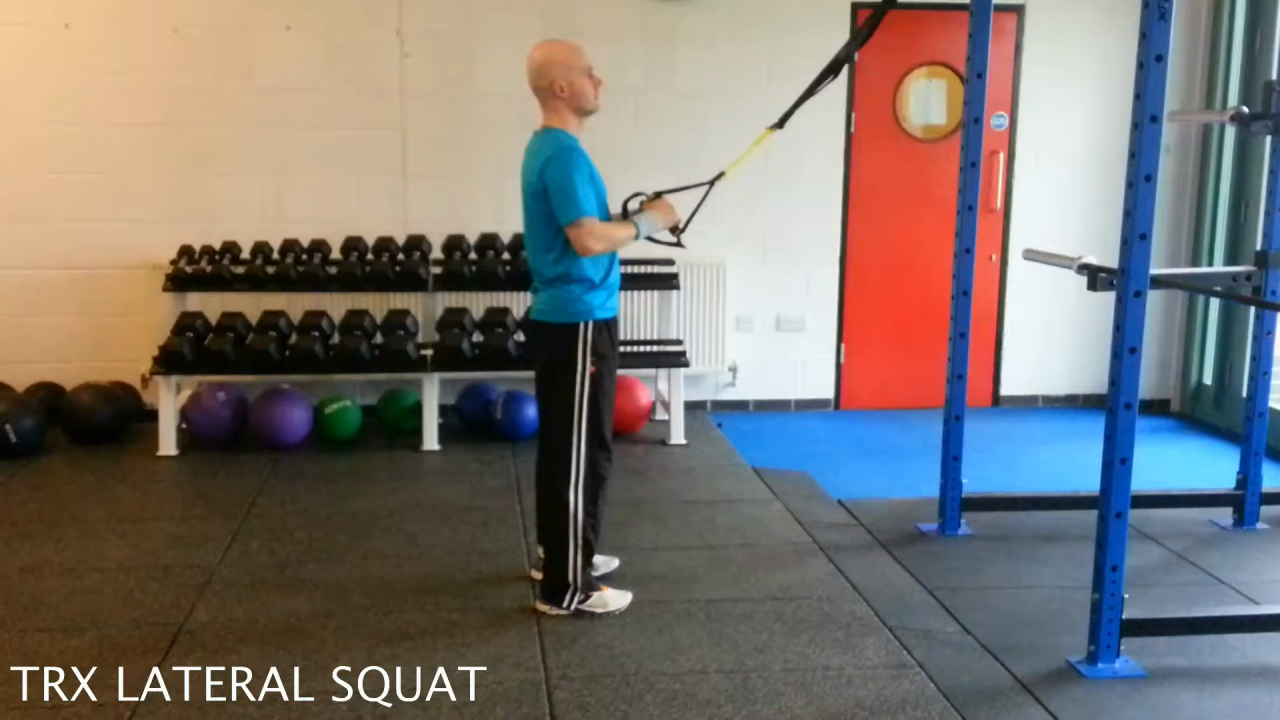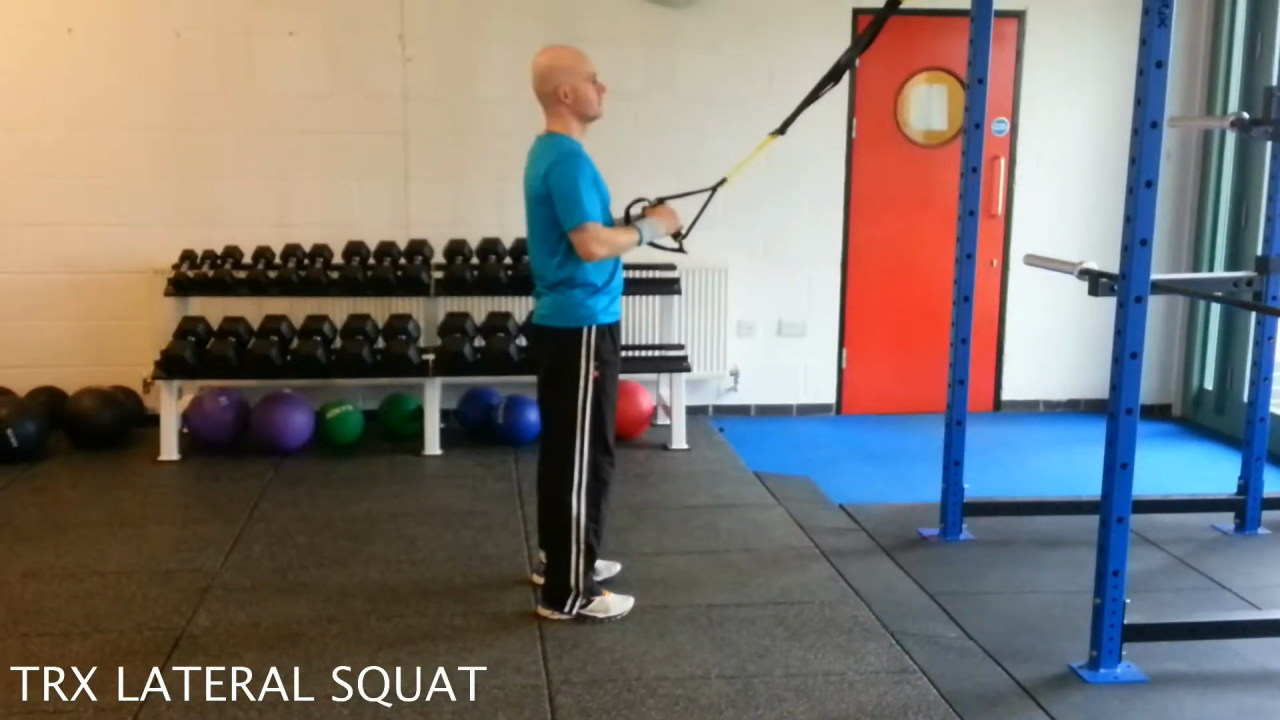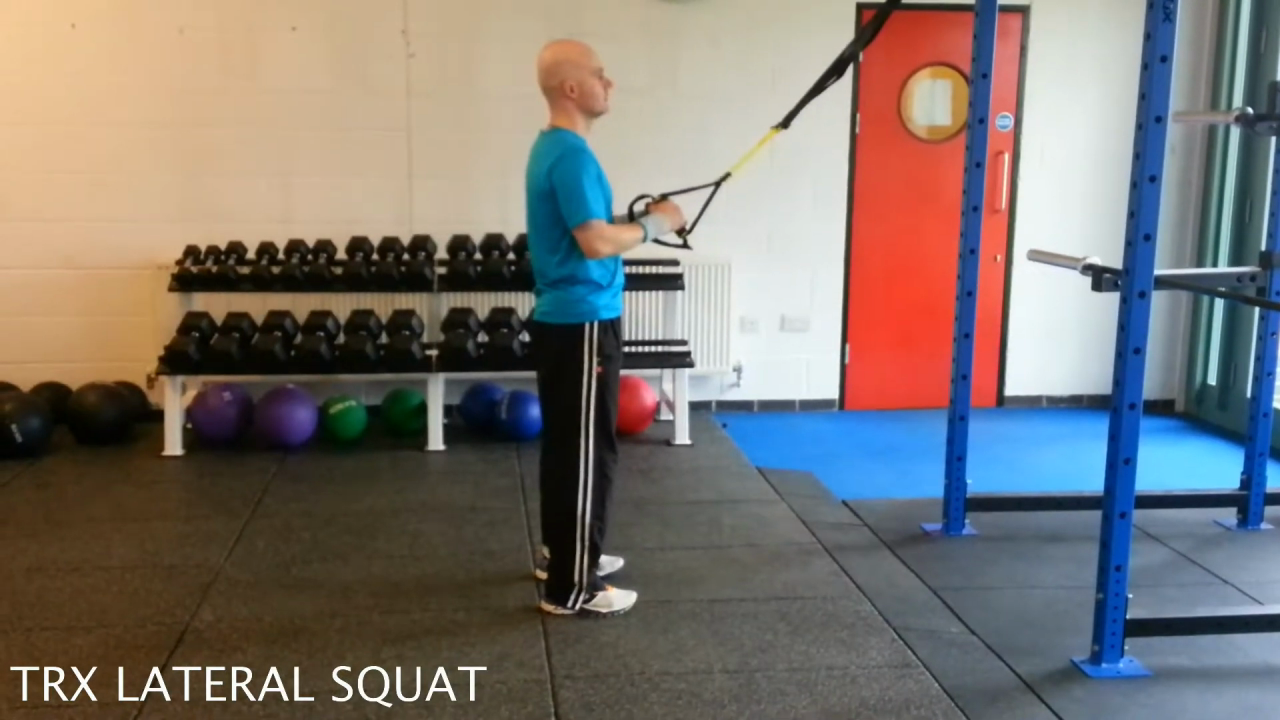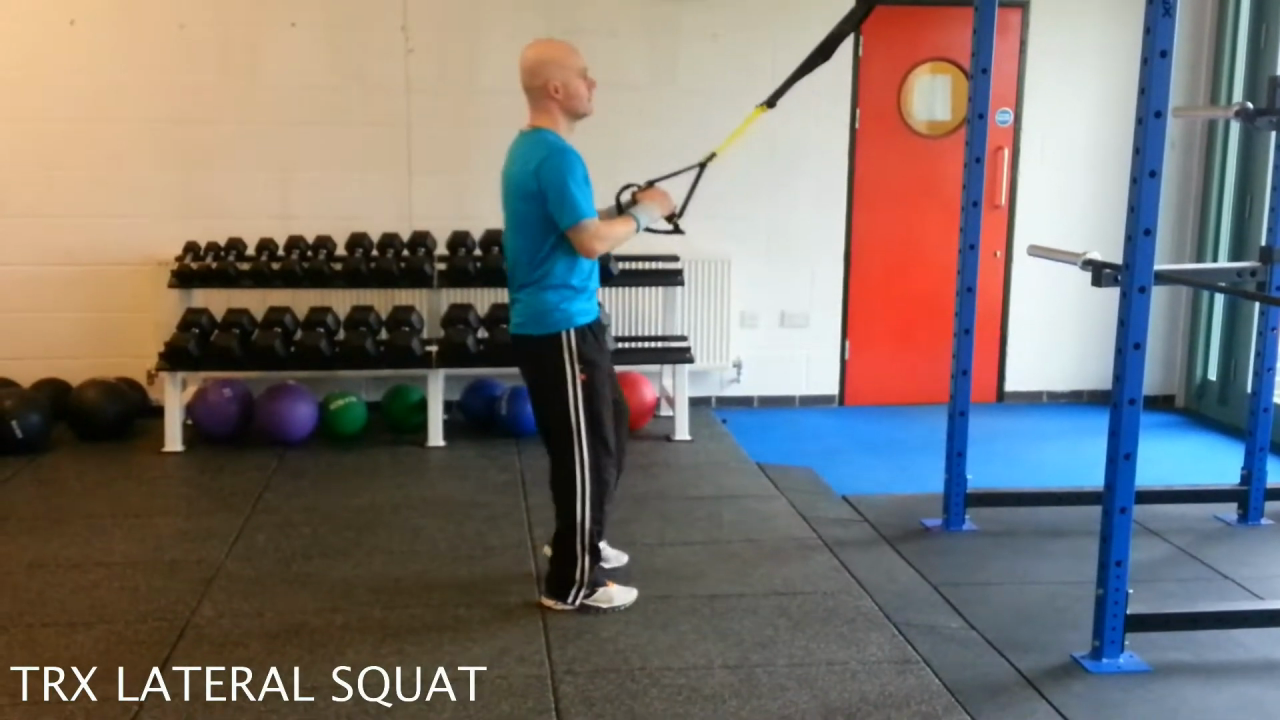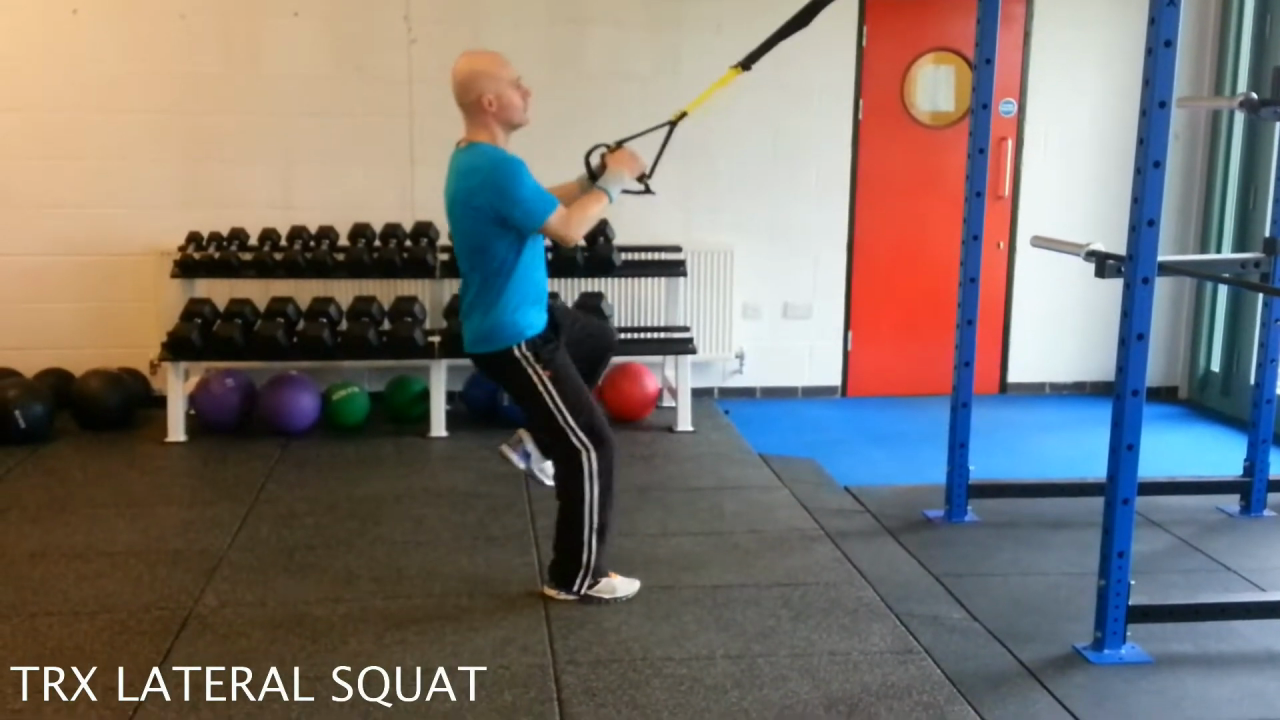
dt=0.7s
person 1, frame 1
left shoulder: (549, 147)
right shoulder: (563, 153)
right elbow: (587, 240)
left wrist: (633, 217)
right wrist: (648, 222)
left hip: (564, 317)
right hip: (577, 323)
left knee: (563, 448)
right knee: (581, 454)
left ankle: (560, 554)
right ankle: (566, 586)
person 1, frame 2
left shoulder: (551, 151)
right shoulder: (567, 158)
right elbow: (591, 245)
left wrist: (633, 223)
right wrist: (650, 228)
left hip: (564, 321)
right hip: (580, 327)
left knee: (564, 450)
right knee: (585, 458)
left ankle: (558, 558)
right ankle: (567, 589)
person 1, frame 3
left shoulder: (552, 147)
right shoulder: (571, 155)
right elbow: (595, 242)
left wrist: (636, 219)
right wrist: (653, 224)
left hip: (564, 318)
right hip: (581, 324)
left knee: (566, 447)
right knee: (588, 454)
left ankle: (563, 553)
right ankle: (571, 586)
person 1, frame 4
left shoulder: (528, 149)
right shoulder: (555, 156)
right elbow: (591, 241)
left wrist: (624, 209)
right wrist: (644, 213)
left hip: (554, 321)
right hip: (560, 329)
left knee: (601, 436)
right knee: (589, 451)
left ankle: (575, 541)
right ankle: (573, 583)
person 1, frame 5
left shoulder: (474, 159)
right shoulder: (495, 168)
left elbow: (539, 208)
right elbow: (567, 229)
left wrist: (593, 180)
right wrist: (614, 181)
left hip: (522, 317)
right hip: (511, 338)
left knee: (598, 341)
right knee: (590, 445)
left ankle: (537, 438)
right ankle: (575, 577)
